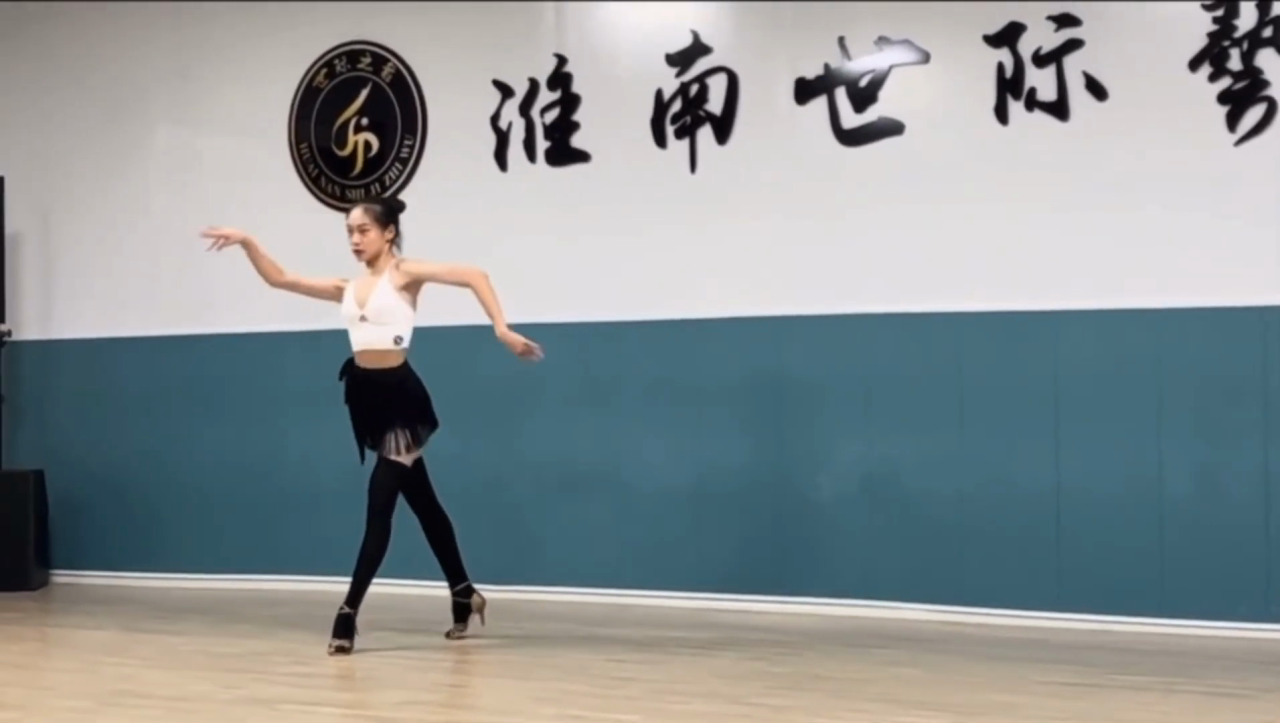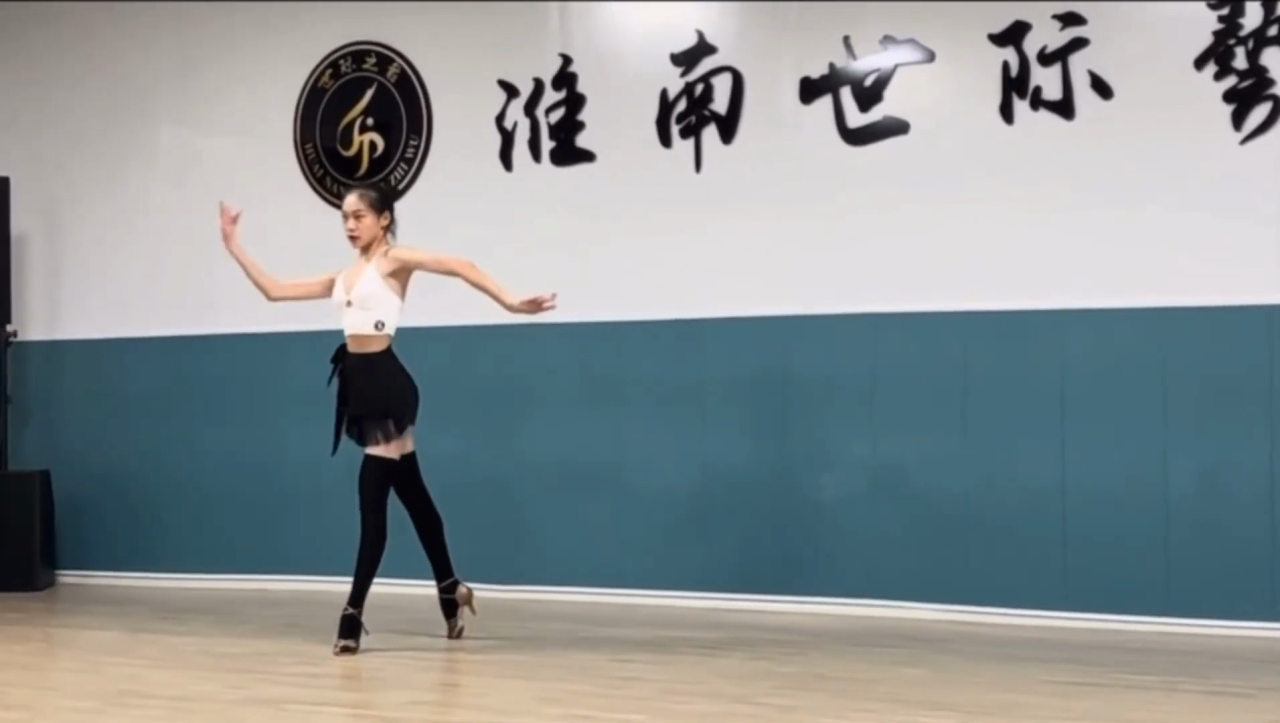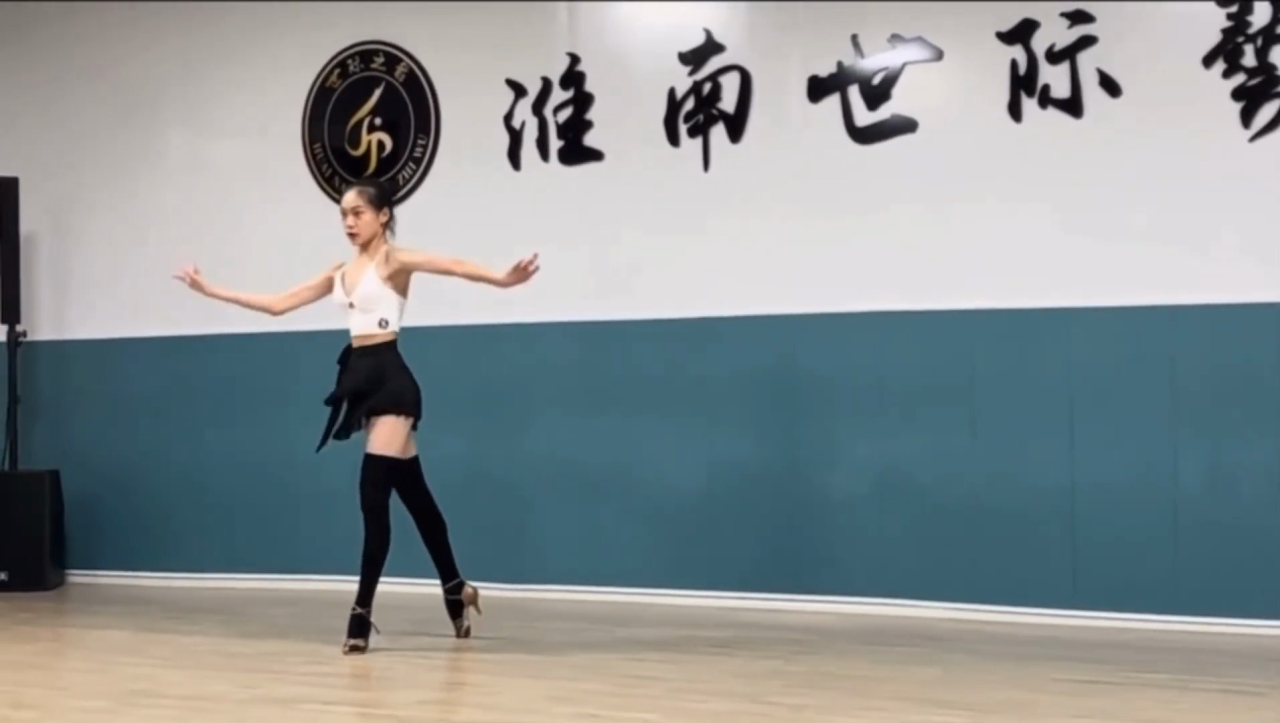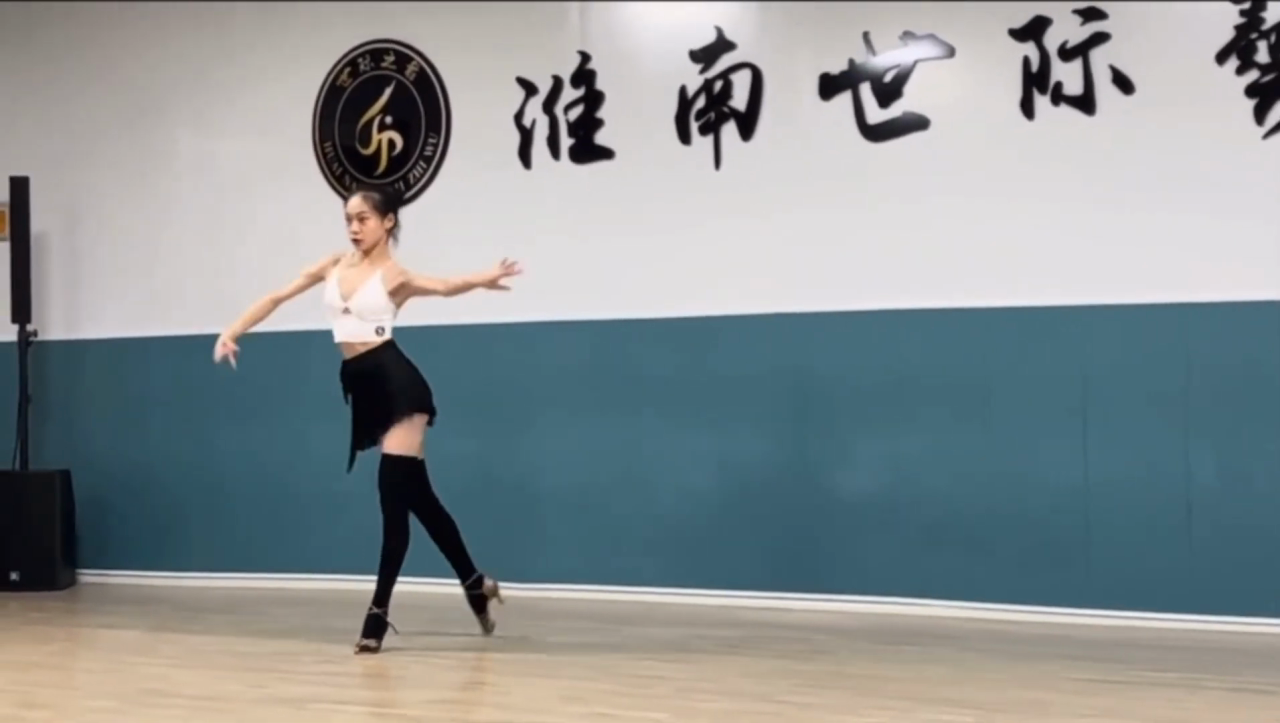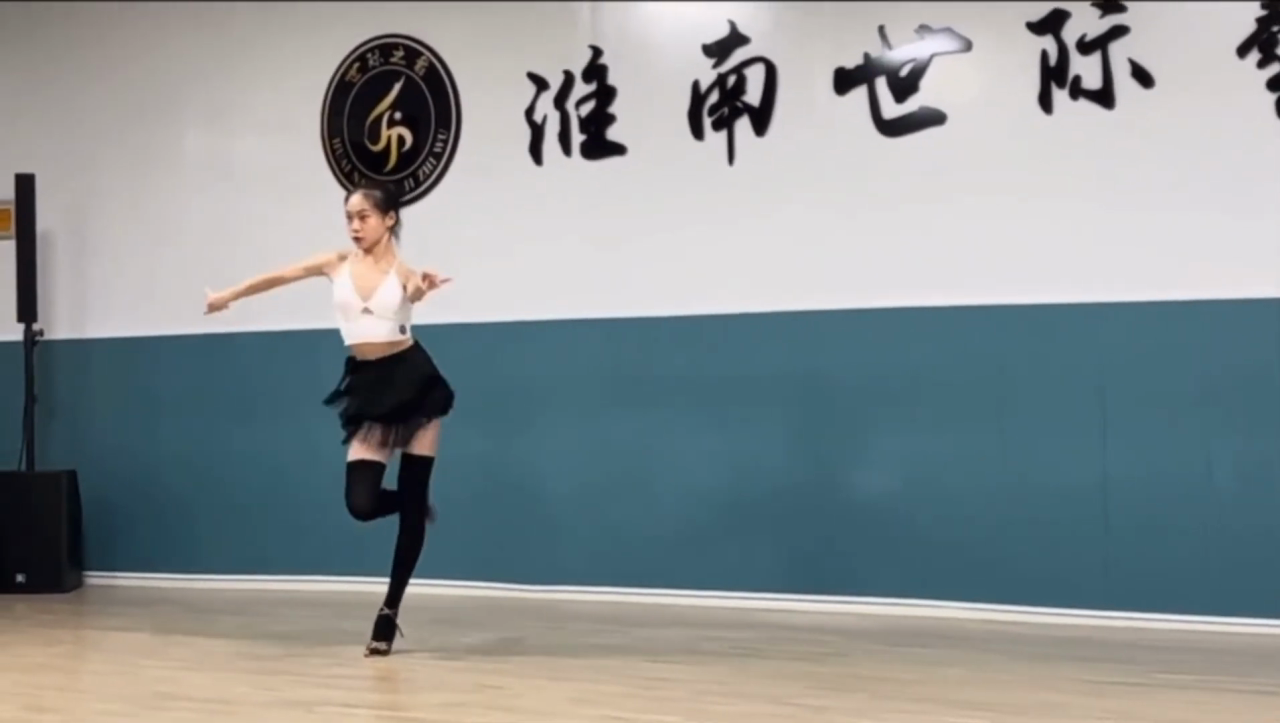
dt=0.2s
person 1, frame 1
left shoulder: (404, 273)
right shoulder: (349, 287)
left elbow: (475, 275)
right elbow: (280, 279)
left wrist: (503, 331)
right wrist: (246, 242)
left hip: (402, 394)
right hip: (368, 394)
left knee: (379, 503)
right knee: (422, 501)
left ankle: (349, 612)
right ankle: (465, 593)
person 1, frame 2
left shoulder: (395, 260)
right shoulder: (343, 275)
left elbow: (459, 265)
right elbow: (273, 290)
left wrist: (510, 303)
right wrist: (234, 246)
left hip: (385, 381)
right hip: (357, 383)
left knee: (372, 498)
right knee: (412, 492)
left ankle: (353, 613)
right ankle: (450, 588)
person 1, frame 3
left shoulder: (394, 260)
right shoulder: (341, 272)
left elbow: (449, 266)
right elbow: (277, 304)
left wrist: (502, 279)
right wrist: (210, 289)
left hip: (388, 379)
right hip: (363, 379)
left knee: (373, 495)
right knee: (415, 494)
left ankle: (362, 611)
right ankle: (456, 589)
person 1, frame 4
left shoulder: (393, 275)
right shoulder: (334, 265)
left elbow: (441, 286)
right elbow: (278, 297)
left wrist: (486, 279)
right wrist: (231, 332)
left hip: (397, 385)
right hip: (366, 388)
left knee: (394, 498)
right knee: (417, 498)
left ankle: (379, 611)
right ankle: (475, 583)
person 1, frame 5
left shoulder: (402, 271)
right shoulder: (337, 263)
left elbow: (413, 291)
right elbow: (277, 276)
left wrist: (424, 287)
right wrist: (224, 297)
left hip: (414, 381)
right hip: (367, 388)
left knee: (412, 499)
right knee: (361, 503)
left ankle: (389, 612)
right ankle: (415, 508)
